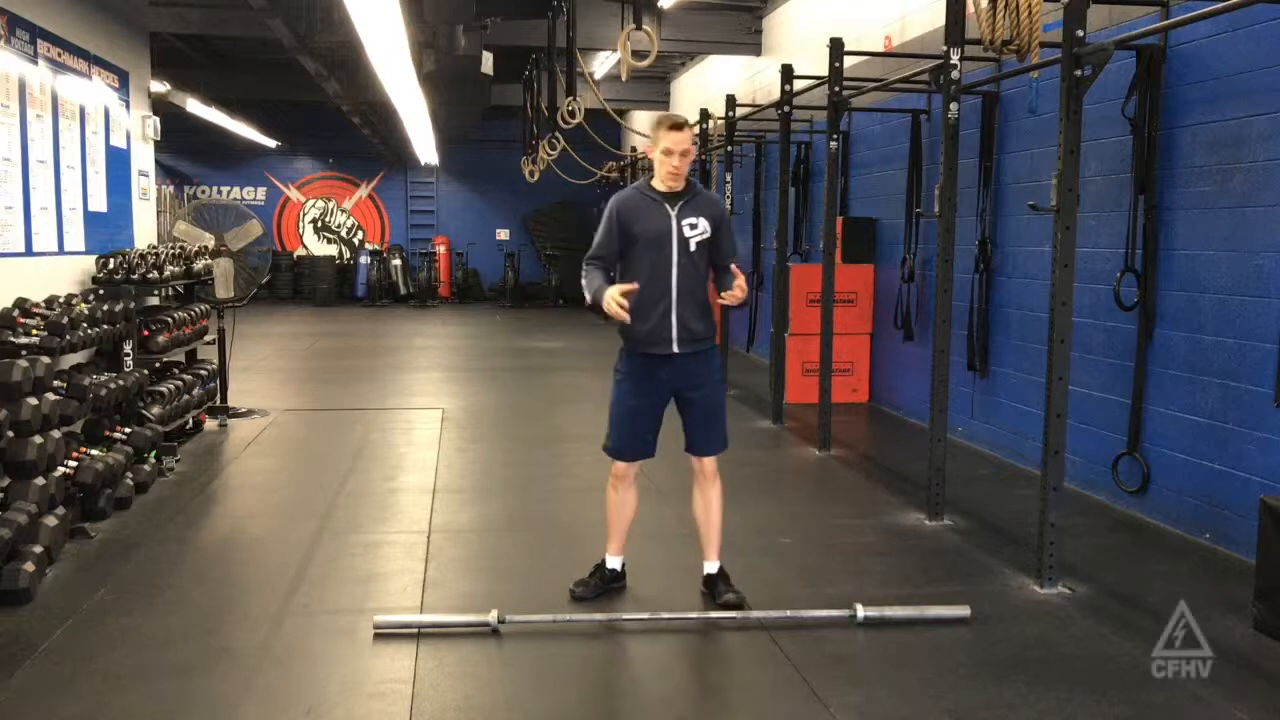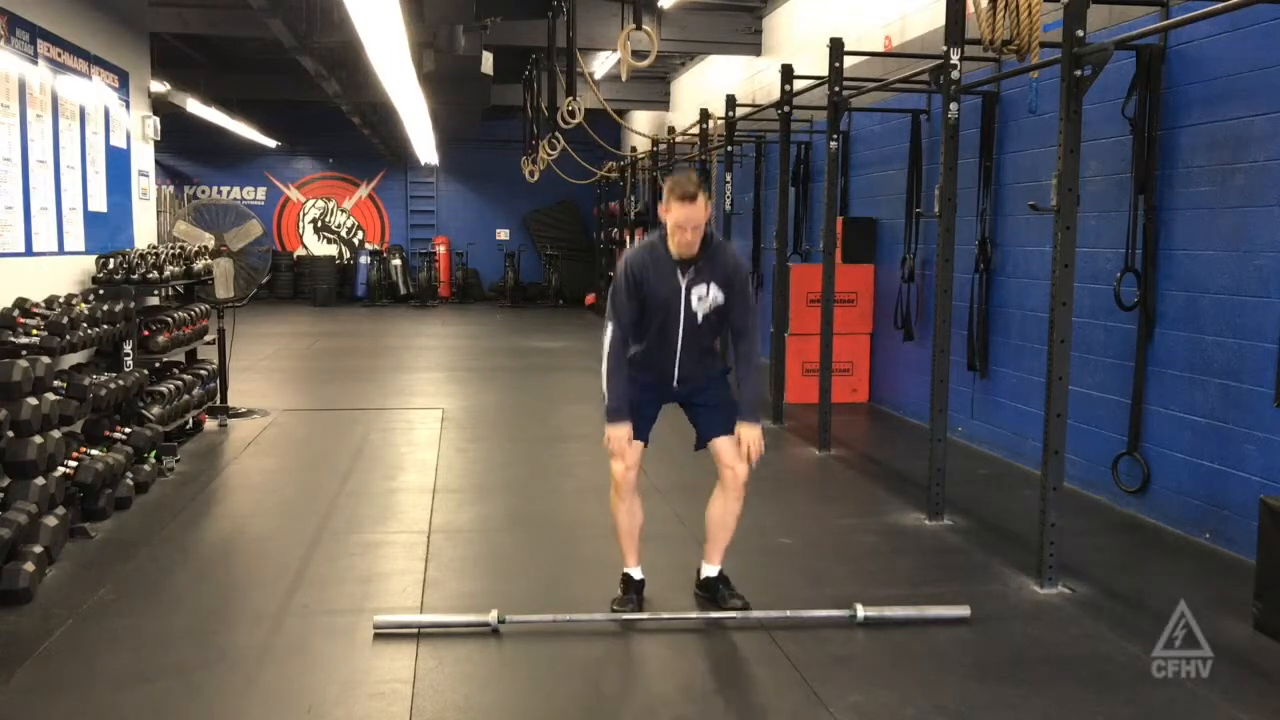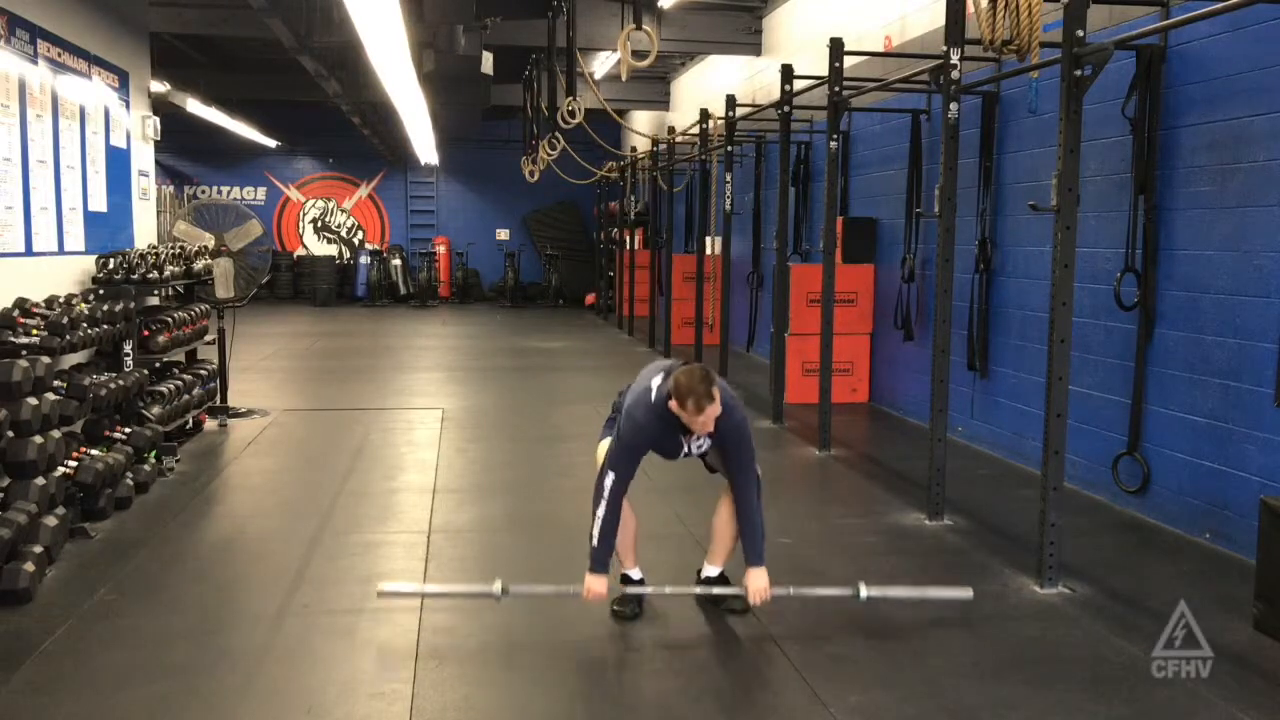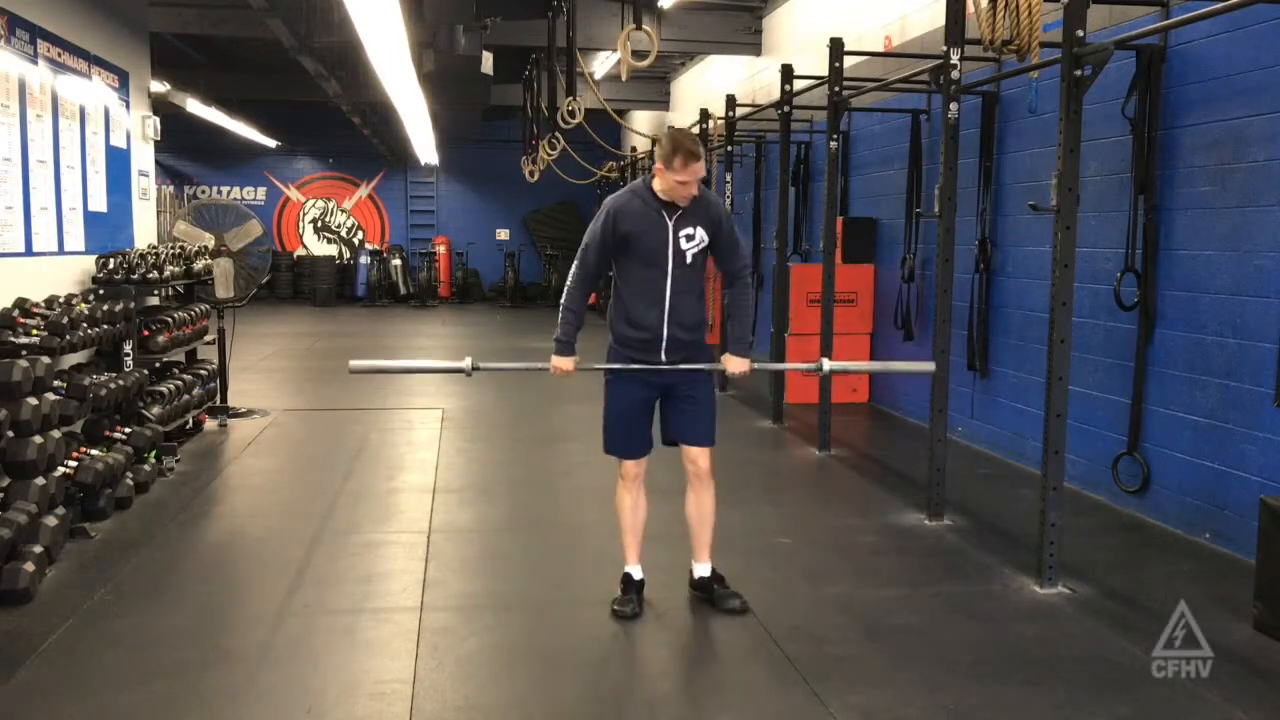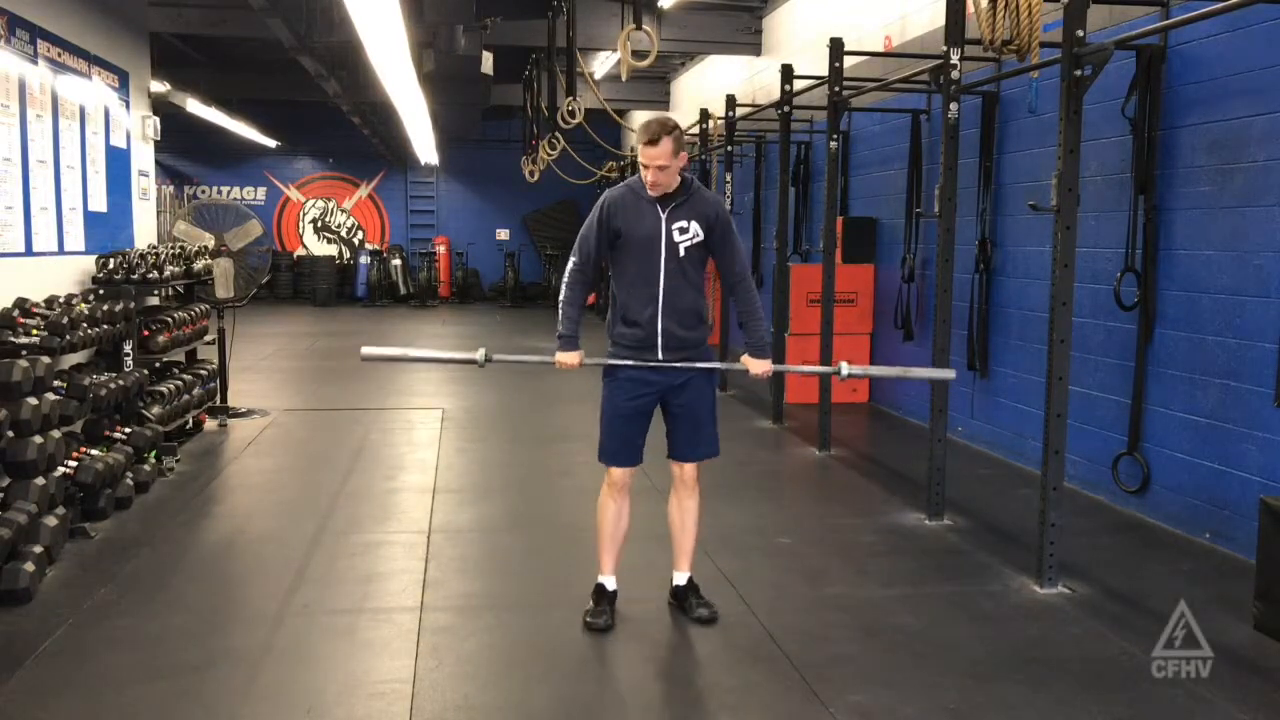
dt=0.7s
person 1, frame 1
left shoulder: (711, 208)
right shoulder: (625, 205)
left elbow: (724, 270)
right elbow: (594, 267)
left wrist: (735, 287)
right wrist: (603, 293)
left hip: (700, 357)
right hip: (641, 358)
left knee: (706, 467)
right knee: (623, 468)
left ankle: (713, 570)
right ankle: (612, 566)
person 1, frame 2
left shoulder: (728, 262)
right shoulder: (637, 261)
left elbow: (745, 339)
right elbow: (617, 338)
left wrist: (749, 416)
right wrist: (617, 415)
left hip: (705, 377)
right hip: (643, 376)
left knee: (736, 470)
right knee: (623, 470)
left ankle: (711, 575)
right ankle: (632, 577)
person 1, frame 3
left shoulder: (731, 414)
right shoulder: (640, 416)
left elbow: (747, 487)
right elbow: (610, 488)
left wrist: (755, 564)
right wrist: (597, 569)
right hip: (633, 415)
left knee: (747, 476)
right knee: (611, 477)
left ankle: (712, 576)
right ankle: (632, 578)
person 1, frame 4
left shoulder: (712, 212)
right shoulder: (621, 209)
left elbow: (738, 278)
right elbow: (582, 277)
left wrist: (738, 346)
right wrist: (565, 344)
left hip: (691, 361)
right hip: (630, 362)
left knee: (700, 467)
right knee: (631, 472)
left ankle: (705, 572)
right ankle: (633, 577)
person 1, frame 5
left shoulder: (708, 208)
right shoulder: (615, 204)
left elbow: (738, 280)
right elbow: (578, 272)
left wrist: (758, 347)
right wrist: (567, 339)
left hip: (691, 363)
right hip: (628, 361)
left knee: (686, 474)
right knee: (618, 477)
left ankle: (682, 583)
right ankle: (605, 587)
